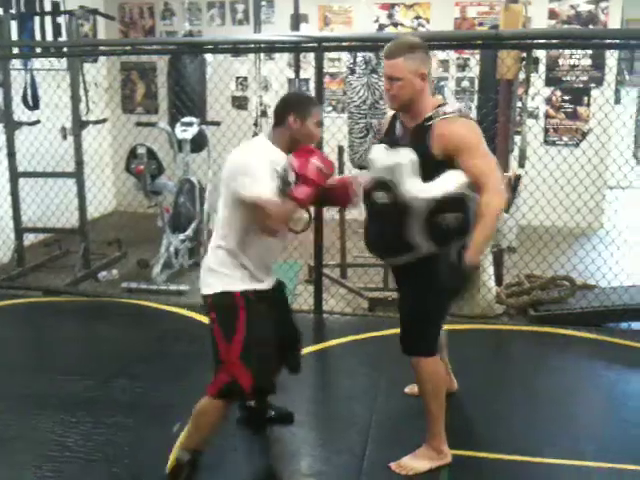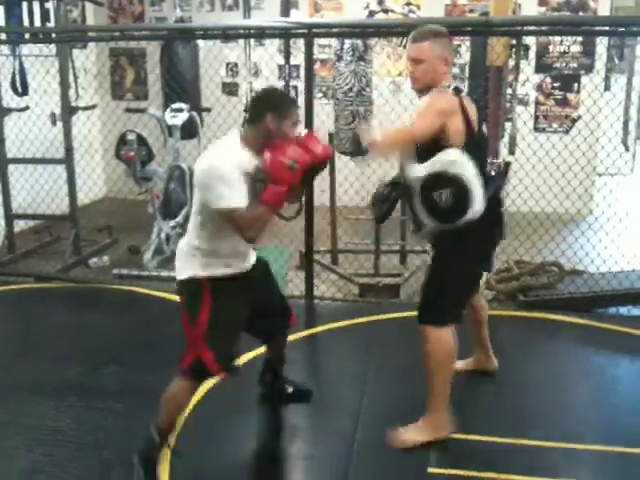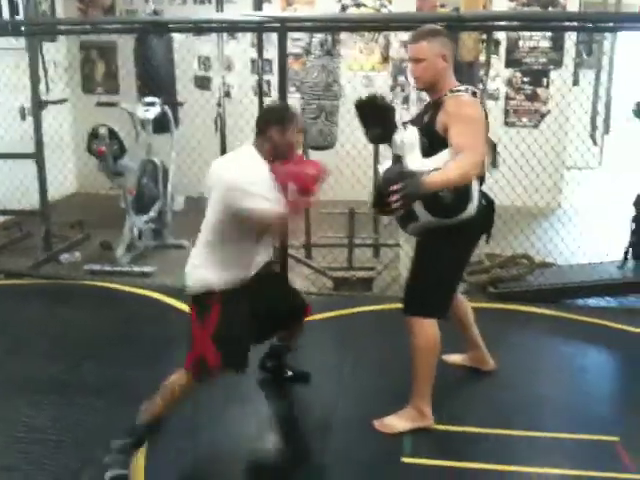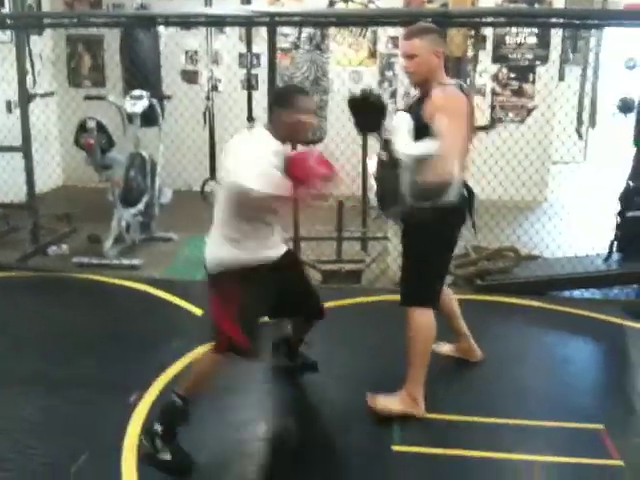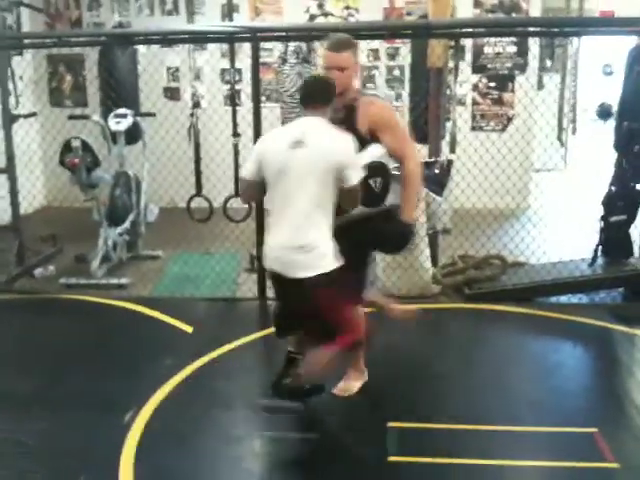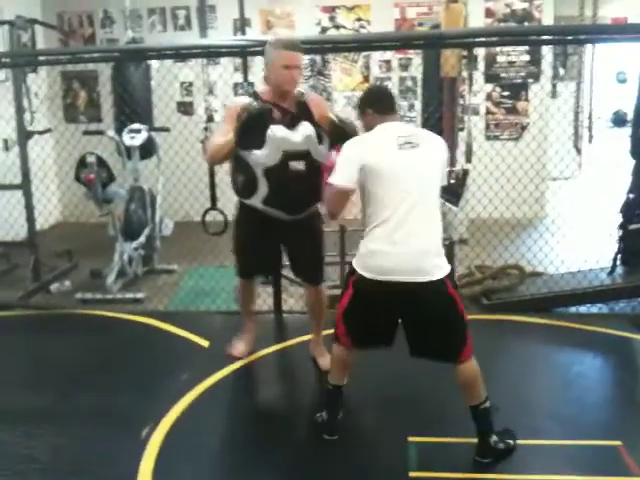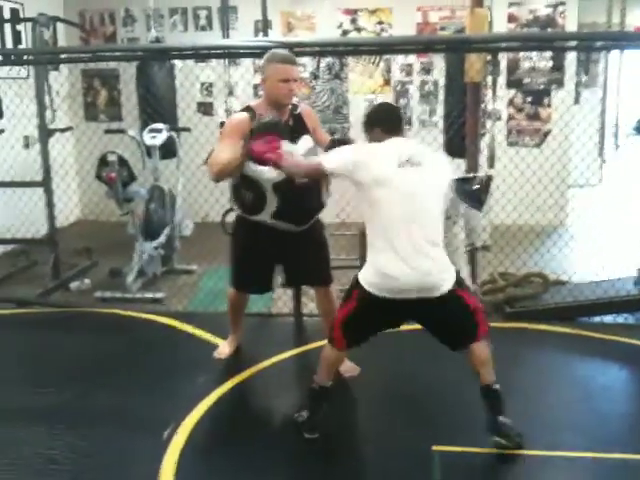
dt=0.5s
person 1, frame 1
left shoulder: (450, 129)
right shoulder: (394, 121)
left elbow: (494, 190)
left wrist: (469, 258)
left hip: (434, 251)
right hip: (409, 247)
left knee: (419, 344)
right knee: (423, 325)
left ankle: (437, 447)
right ankle: (443, 381)
person 1, frame 2
left shoulder: (439, 102)
right shoulder: (451, 100)
left elbow: (394, 141)
right elbow: (426, 158)
left wrist: (366, 137)
left hip: (468, 223)
right hip: (468, 217)
left knee: (435, 316)
right knee: (464, 288)
left ankle: (437, 418)
right ankle: (484, 357)
person 1, frame 3
left shoulder: (461, 106)
right shoulder: (434, 105)
left elbow: (469, 166)
right elbow: (422, 151)
left wrist: (419, 185)
left hip: (455, 222)
right hip: (445, 218)
left knee: (421, 308)
right knee: (444, 291)
left ankle: (420, 409)
right ankle: (479, 355)
person 1, frame 4
left shoulder: (447, 97)
right shoulder: (422, 98)
left elbow: (452, 149)
right elbow: (404, 145)
left wrist: (426, 188)
left hip: (437, 209)
right hip: (422, 206)
left knee: (417, 297)
right knee: (430, 281)
left ankle: (412, 395)
right ankle: (466, 344)
person 1, frame 5
left shoulder: (372, 109)
left elbow: (410, 158)
left wrist: (407, 217)
left hip: (361, 217)
right hip: (331, 214)
left knee: (345, 292)
left ankle: (358, 368)
right ankle: (390, 310)
person 1, frame 6
left shoulder: (314, 104)
right shoulder: (244, 107)
left elbow: (343, 138)
right elbow: (212, 155)
left wrist: (347, 137)
right wrist: (238, 135)
left hip: (304, 213)
right hip: (259, 212)
left knee: (314, 282)
right knee: (248, 276)
left ankle: (317, 344)
right ankle: (248, 330)
person 1, frame 7
left shoulder: (305, 115)
right shoulder: (242, 122)
left elbow: (326, 146)
right elbow: (216, 170)
right wrist: (248, 150)
left hip: (304, 221)
right hip: (257, 224)
left knee: (323, 284)
right knee: (241, 286)
right ankle: (234, 336)
person 2, frame 1
left shoulder: (280, 158)
right shoulder: (253, 157)
left elbow: (284, 203)
right elbow: (272, 222)
right wrist: (307, 187)
left hip: (261, 280)
right hip: (231, 283)
left knee: (285, 349)
right knee: (233, 382)
left ankle: (259, 404)
person 2, frame 2
left shoulder: (261, 150)
right shoulder: (222, 163)
left elbow: (285, 194)
right elbow: (249, 228)
left wrist: (304, 168)
right wrist: (280, 183)
left hip: (243, 262)
right hip: (207, 272)
left knee: (280, 320)
right knee: (199, 367)
left ankle: (274, 383)
person 2, frame 3
left shoulder: (260, 162)
right shoulder: (246, 172)
right elbow: (268, 228)
left hip: (251, 267)
right hip: (218, 281)
left knee: (293, 314)
right knee: (201, 369)
left ankle: (275, 364)
right ankle: (132, 439)
person 2, frame 4
left shoulder: (275, 147)
right shoulder: (256, 149)
right elbow: (255, 206)
right wrist: (298, 181)
left hip: (271, 252)
right hip: (235, 260)
left knee: (309, 309)
right knee: (229, 347)
left ankle: (289, 352)
right ankle: (163, 427)
person 2, frame 5
left shoulder: (269, 140)
right shoulder: (341, 142)
left elbow: (247, 194)
right elbow: (350, 200)
left hip: (277, 254)
right hip: (312, 260)
left knee: (299, 319)
right knee: (344, 335)
left ankle: (290, 380)
right ankle: (290, 394)
person 2, frame 6
left shoulder: (359, 146)
right shoulder: (436, 144)
left elbow: (332, 209)
left wrist: (333, 175)
left hip: (376, 266)
right hip: (427, 267)
left knee: (345, 337)
right knee: (461, 351)
left ankle: (330, 414)
right ankle: (488, 437)
person 2, frame 7
left shoulder: (362, 157)
right shoulder: (440, 161)
left elbow: (301, 169)
left wrist: (274, 153)
left hip: (383, 281)
right hip: (436, 279)
left knee: (339, 338)
right knee: (473, 331)
left ankle: (312, 415)
right ankle: (498, 420)
